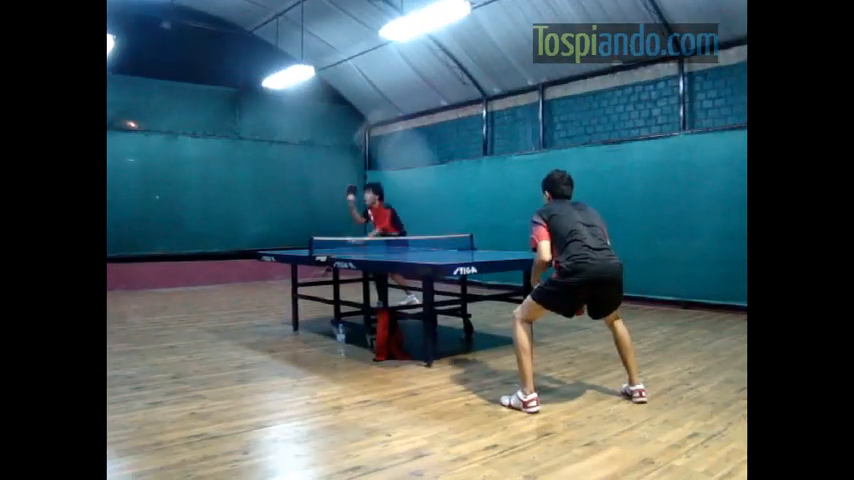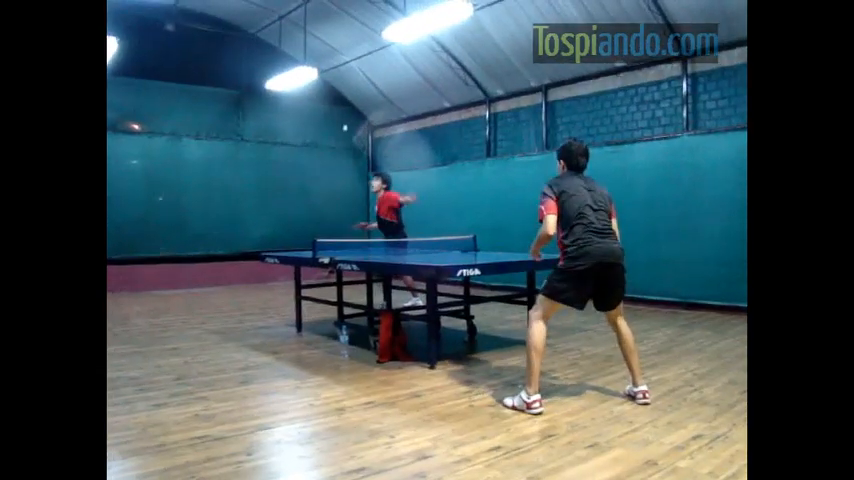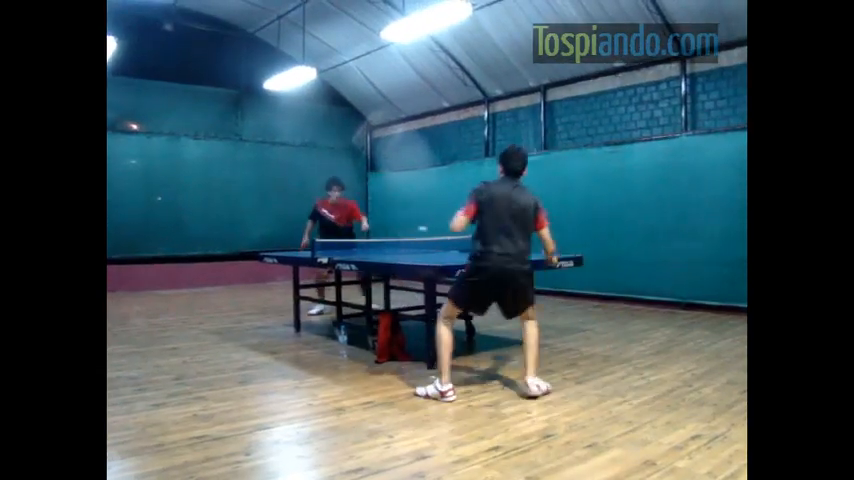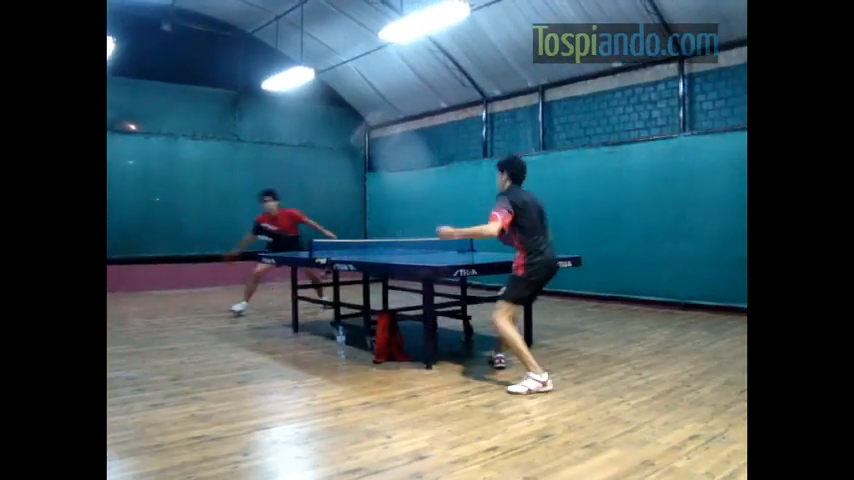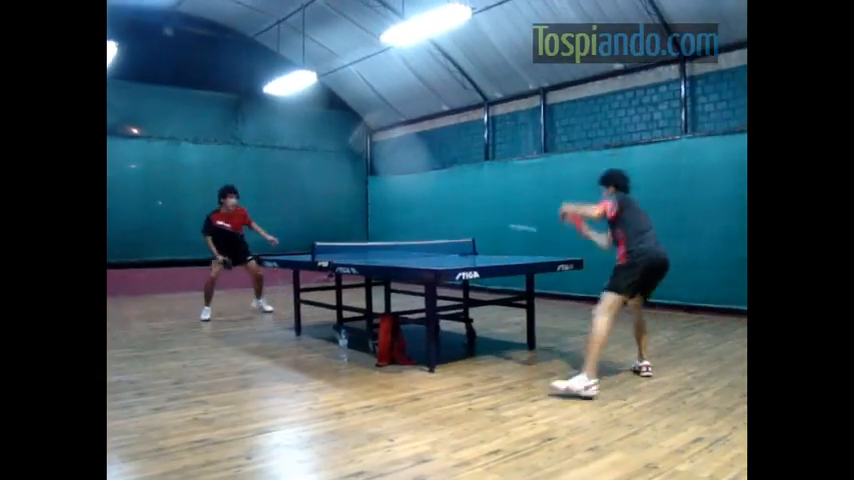
dt=0.7s
person 1, frame 1
left shoulder: (544, 213)
right shoulder: (590, 211)
left elbow: (544, 256)
left wrist: (535, 279)
right wrist: (585, 296)
left hip: (576, 271)
right hip: (612, 268)
left knee: (521, 317)
right knee: (614, 320)
left ankle: (527, 395)
right ankle: (636, 385)
person 1, frame 2
left shoulder: (554, 186)
right shoulder: (601, 190)
left elbow: (549, 230)
left wrist: (534, 248)
left hip: (580, 258)
right hip: (613, 255)
left knee: (537, 316)
right knee: (617, 319)
left ankle: (531, 395)
right ankle: (639, 387)
person 1, frame 3
left shoulder: (484, 190)
right shoulder: (531, 201)
left elbow: (457, 227)
right elbow: (548, 244)
left wrist: (463, 214)
right wrist: (551, 255)
left hip: (482, 268)
right hip: (517, 272)
left knee: (444, 318)
right knee: (529, 319)
left ankle: (444, 385)
right ankle: (532, 379)
person 1, frame 4
left shoulder: (506, 198)
right shoulder: (530, 198)
left elbow: (492, 230)
left wrist: (455, 232)
right wrist: (505, 235)
left hip: (532, 265)
right hip: (547, 261)
left knee: (499, 319)
right knee: (508, 302)
left ankle: (537, 375)
right ankle: (501, 354)
person 1, frame 5
left shoulder: (619, 200)
right shoulder: (631, 208)
left elbow: (593, 212)
right elbow: (607, 243)
left wrist: (568, 209)
right wrist: (584, 229)
left hip: (637, 259)
right hip: (659, 259)
left knee: (603, 312)
right knee: (635, 304)
left ankle: (587, 379)
right ankle: (643, 362)
person 2, frame 1
left shoulder: (384, 210)
right shoulder: (370, 209)
left elbow: (378, 231)
right elbow: (361, 220)
right wrist: (351, 205)
left ankle: (411, 296)
person 2, frame 2
left shoulder: (390, 196)
right shoulder: (380, 201)
left elbow: (402, 200)
left wrist: (408, 199)
right wrist: (368, 225)
left hip: (397, 239)
right hip: (391, 239)
left ankle: (416, 299)
right ankle: (415, 298)
person 2, frame 3
left shoulder: (349, 205)
right shoulder: (320, 205)
left elbow: (361, 217)
right elbow: (311, 221)
left wrist: (364, 224)
right wrist: (306, 236)
right knee: (321, 273)
right ankle: (321, 304)
person 2, frame 4
left shoulder: (289, 213)
right shoulder: (261, 220)
left elbow: (307, 221)
right elbow: (252, 236)
left wrist: (325, 232)
right wrist: (237, 250)
left hip: (294, 249)
right hip: (275, 251)
left knee: (312, 274)
right knee: (257, 272)
left ankle: (322, 298)
right ankle: (243, 304)
person 2, frame 5
left shoulder: (241, 212)
right shoulder: (212, 218)
left elbow: (252, 225)
right elbow: (208, 237)
left wrist: (267, 236)
right wrist: (217, 255)
left hip: (241, 249)
right hip: (222, 251)
left knee: (258, 275)
right knee: (212, 277)
left ankle: (259, 301)
right ankle: (207, 309)
